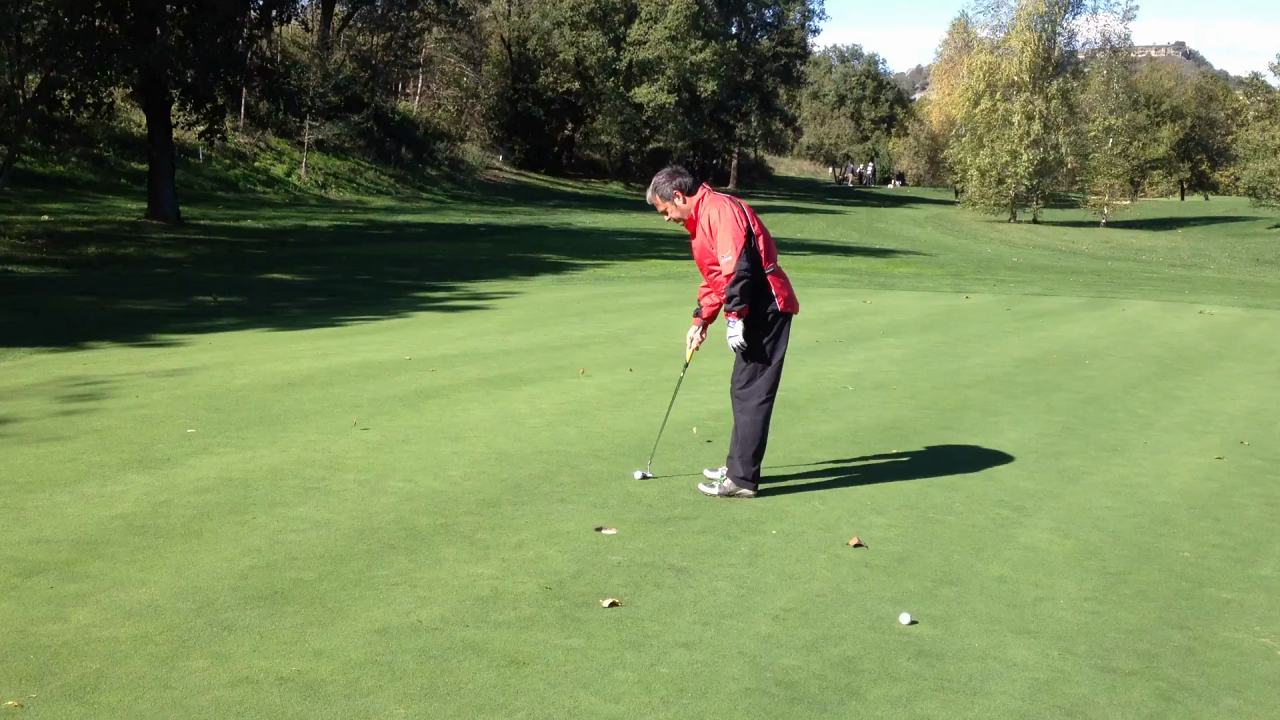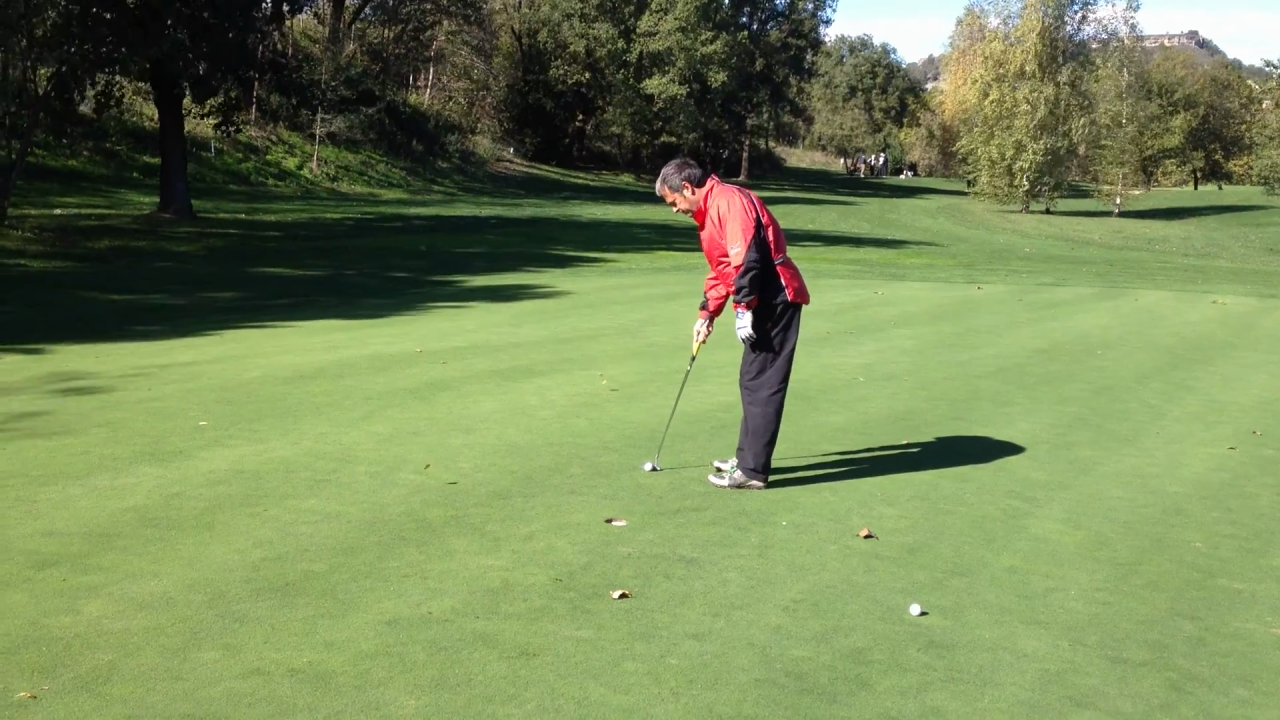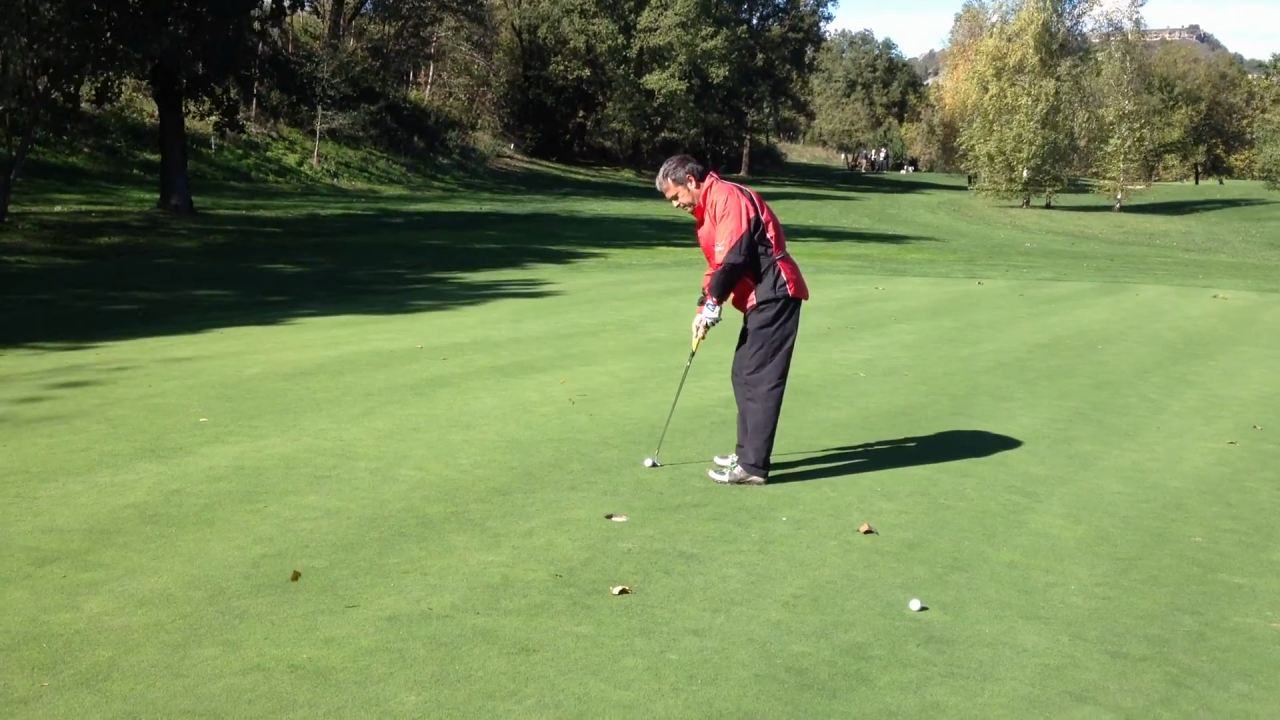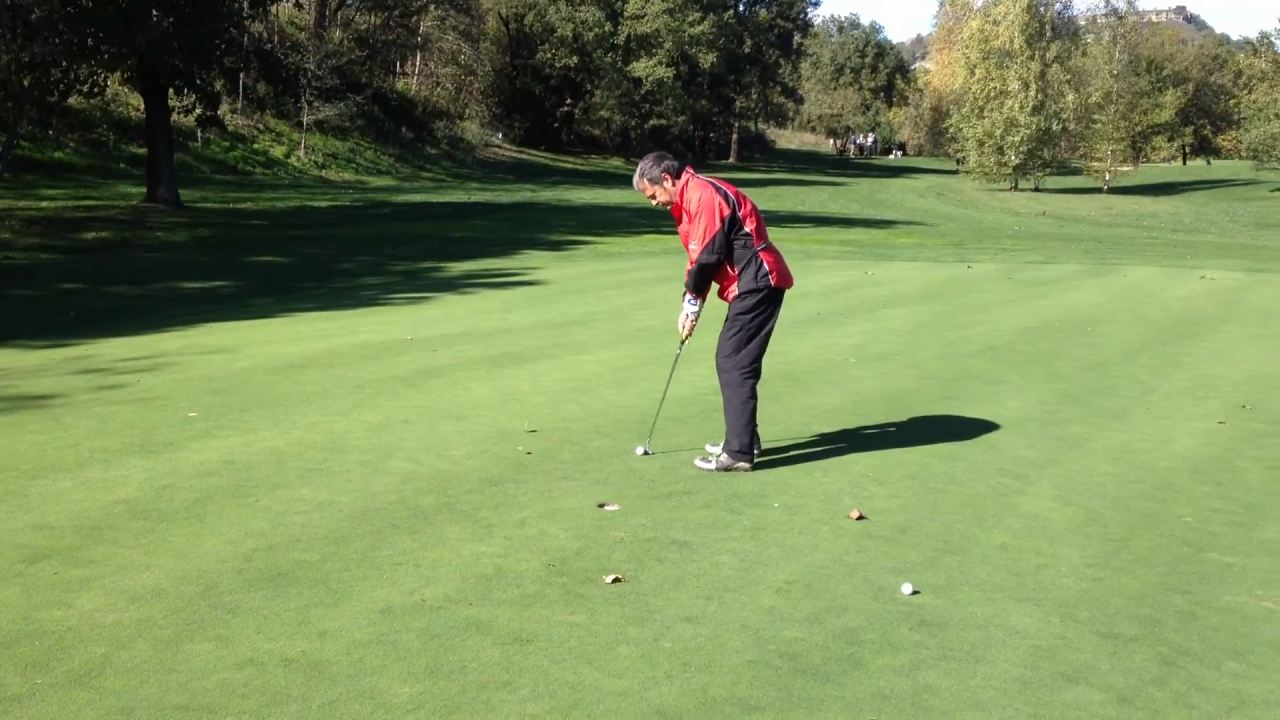
dt=0.5s
person 1, frame 1
left shoulder: (719, 209)
right shoulder: (700, 220)
left elbow: (738, 268)
right elbow: (715, 277)
left wrist: (734, 318)
right wrist: (701, 320)
left hip: (765, 307)
right hip: (755, 309)
left knee: (750, 391)
right knee: (744, 389)
left ankle: (742, 478)
right ankle: (739, 465)
person 1, frame 2
left shoulder: (728, 200)
right shoulder: (708, 212)
left elbow: (747, 258)
right elbow: (721, 268)
left wrist: (743, 308)
right wrist: (707, 313)
left hip: (775, 298)
right hip: (767, 301)
left knee: (761, 383)
right knee: (753, 381)
left ankle: (753, 470)
right ankle: (749, 456)
person 1, frame 3
left shoulder: (727, 197)
right shoulder: (705, 209)
left elbow: (733, 258)
right elbow: (716, 263)
left wrist: (713, 301)
right wrist: (705, 307)
left hip: (774, 293)
right hip: (761, 297)
left knee: (759, 378)
right knee: (744, 374)
left ankle: (753, 466)
right ankle: (749, 452)
person 1, frame 4
left shoulder: (702, 194)
right shoulder: (687, 200)
left elbow: (708, 256)
right elbow: (699, 257)
left wrist: (692, 299)
right wrist: (690, 304)
left hip: (757, 281)
right hip: (747, 284)
left knee: (733, 363)
right knee: (730, 360)
left ankle: (739, 452)
right ankle: (744, 438)
